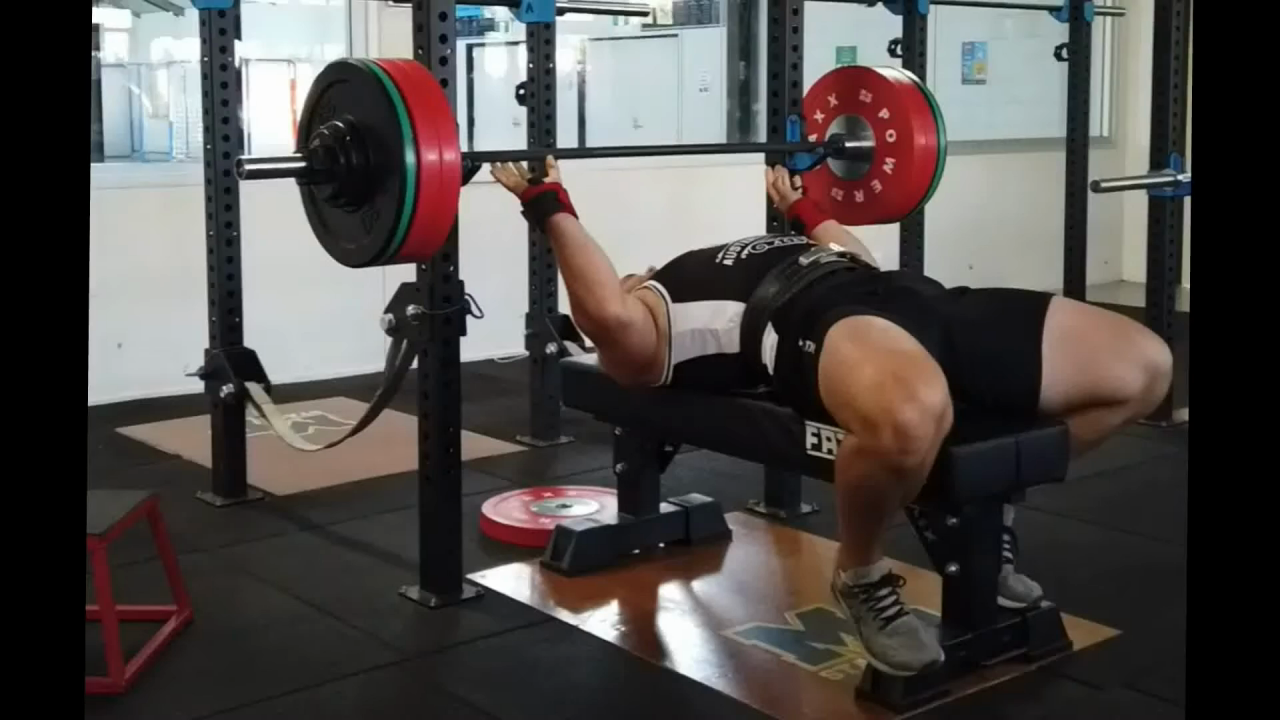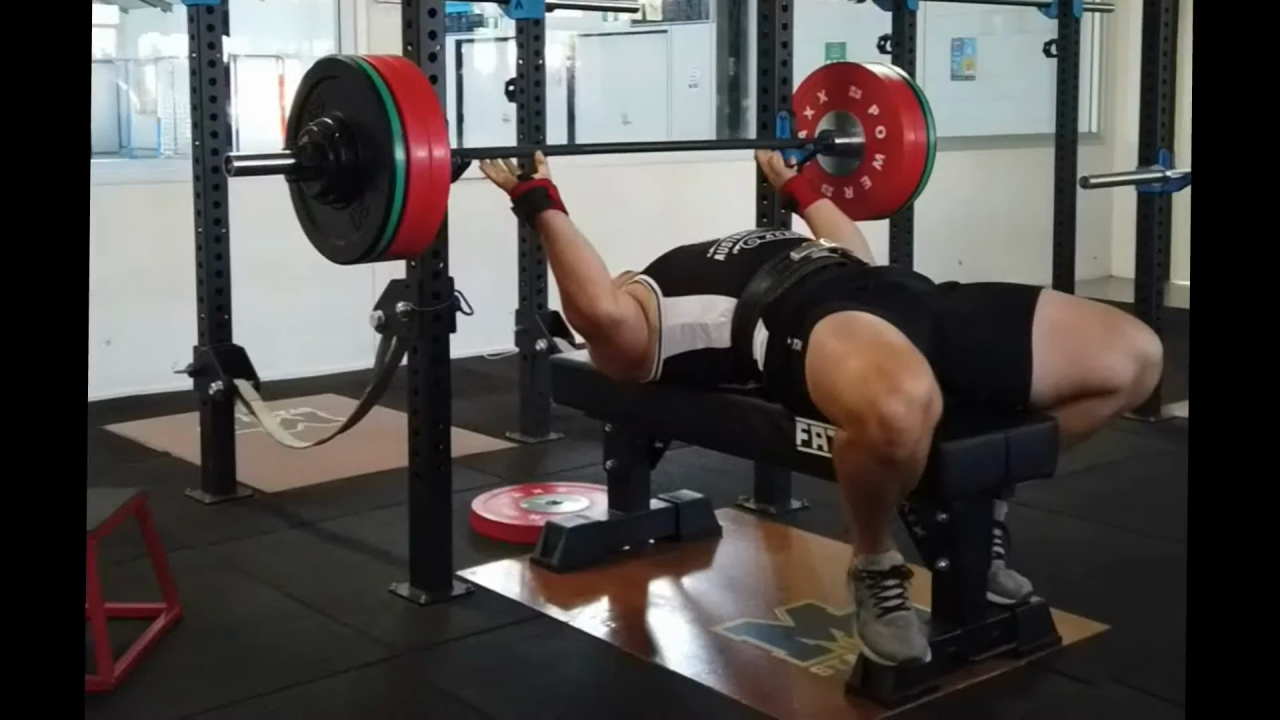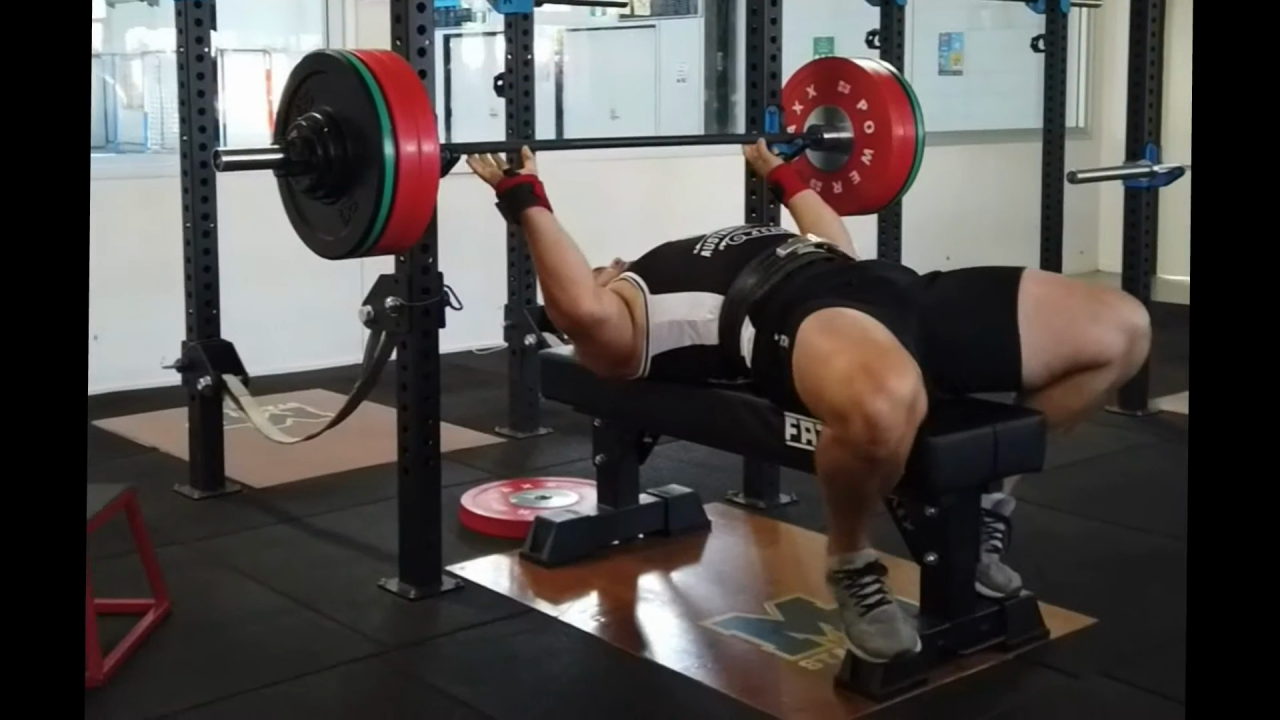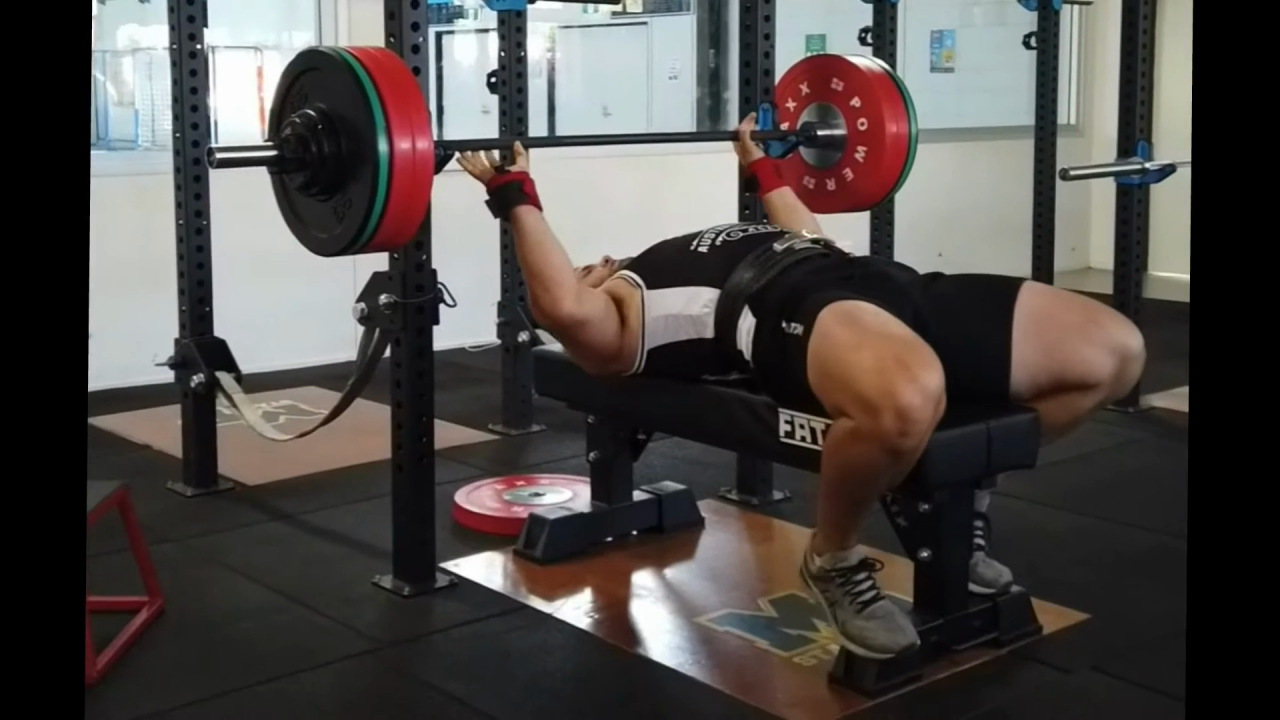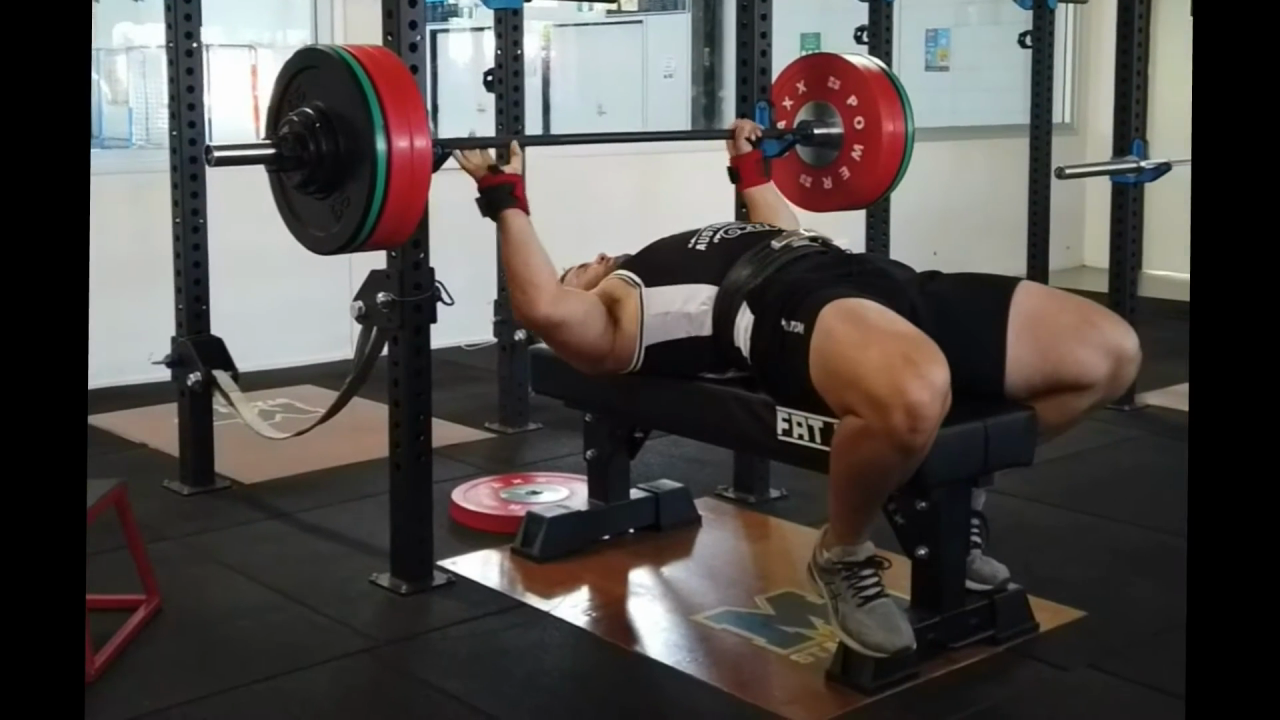
dt=0.3s
person 1, frame 1
left shoulder: (723, 281)
right shoulder: (637, 342)
left elbow: (858, 268)
right elbow: (606, 310)
left wrist: (799, 206)
right wrist: (548, 205)
left knee: (1143, 366)
right knee: (910, 416)
right ankle: (860, 576)
person 1, frame 2
left shoulder: (711, 279)
right shoulder: (629, 339)
left elbow: (853, 257)
right elbow: (599, 308)
left wrist: (793, 184)
right wrist: (539, 203)
left knee: (1132, 357)
right knee: (900, 405)
right ankle: (874, 566)
person 1, frame 3
left shoulder: (696, 275)
right shoulder: (616, 331)
left elbow: (837, 248)
right elbow: (579, 308)
left wrist: (779, 173)
right wrist: (524, 198)
left knee: (1120, 328)
right knee: (883, 406)
left ankle: (982, 491)
right ankle: (848, 562)
person 1, frame 4
left shoulder: (679, 272)
right shoulder: (611, 324)
left elbow: (806, 241)
right elbow: (562, 307)
left wrist: (760, 164)
right wrist: (513, 194)
left knee: (1114, 350)
right knee: (907, 399)
right ankle: (834, 560)
person 1, frame 5
left shoulder: (664, 276)
right shoulder: (604, 326)
left elbow: (778, 238)
right elbow: (542, 308)
left wrist: (748, 165)
right wrist: (505, 195)
left knee: (1110, 351)
right knee: (915, 396)
right ankle: (843, 554)
